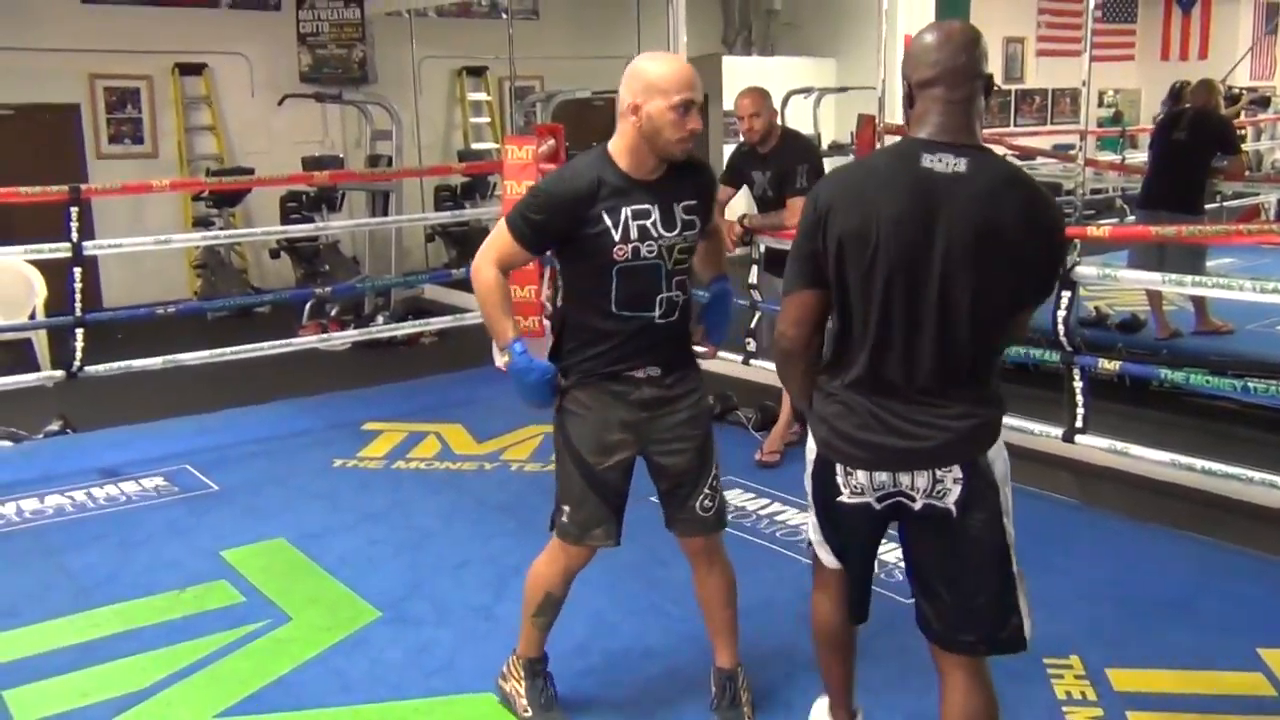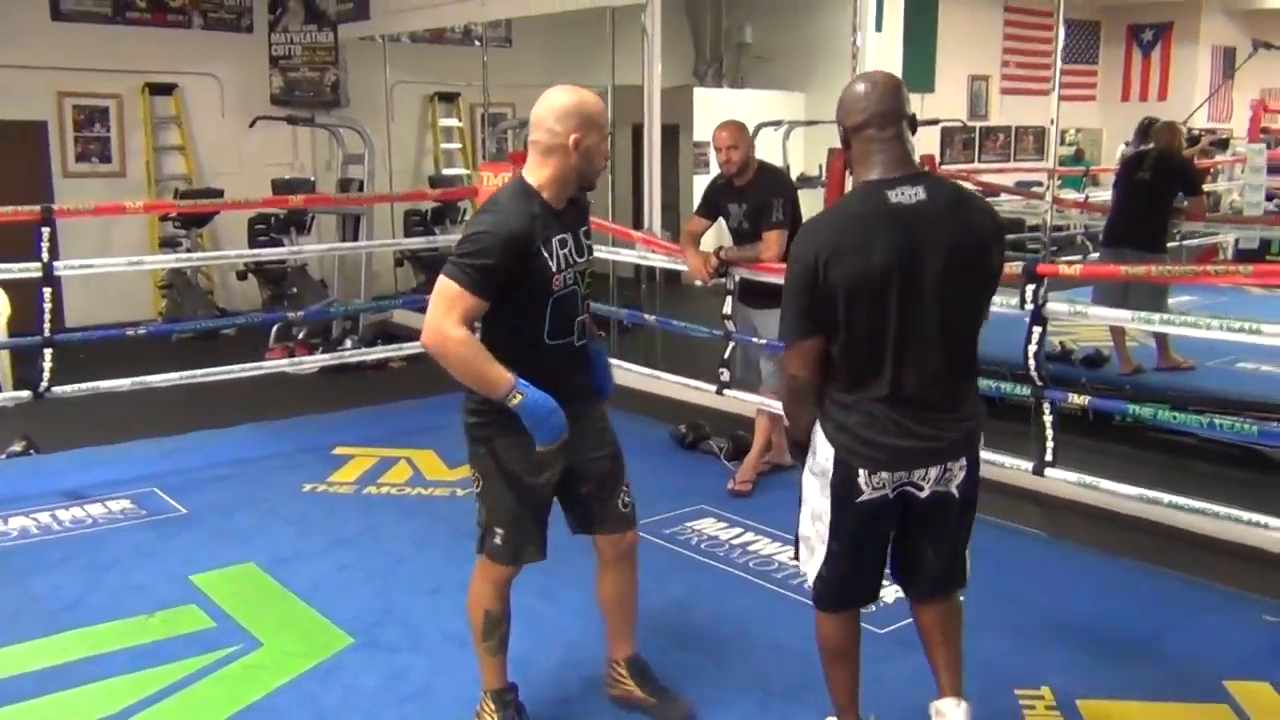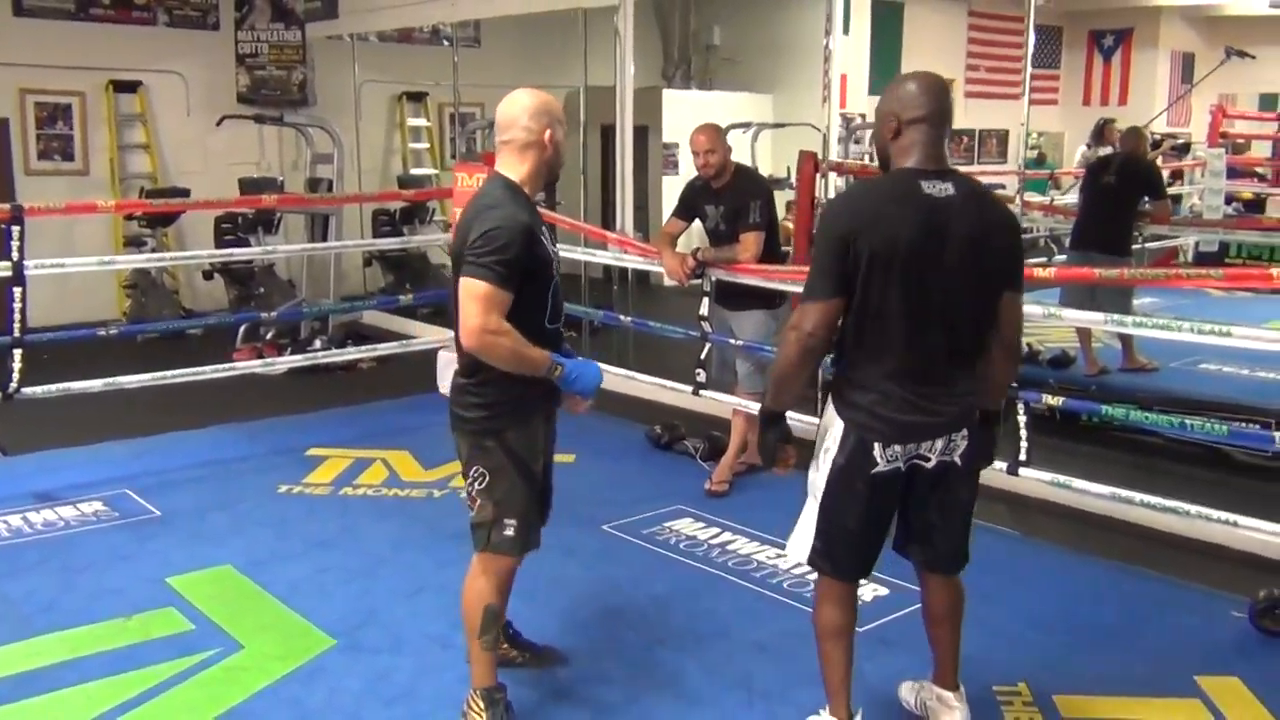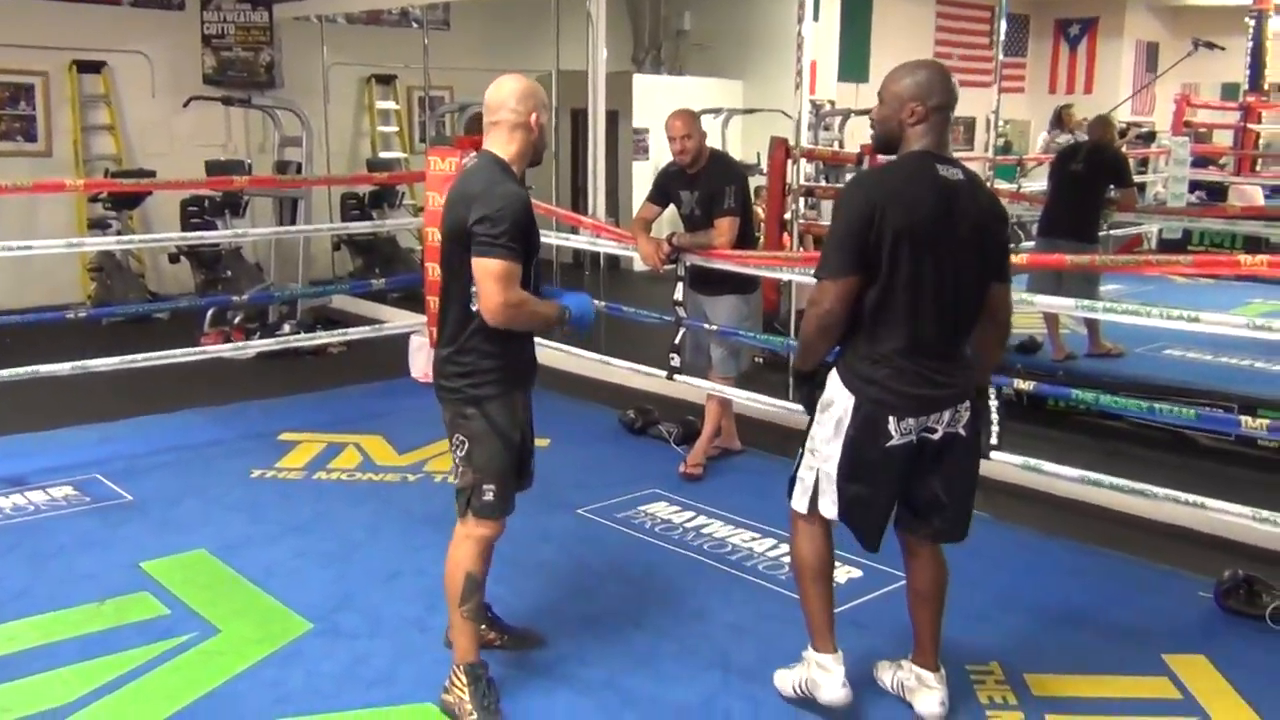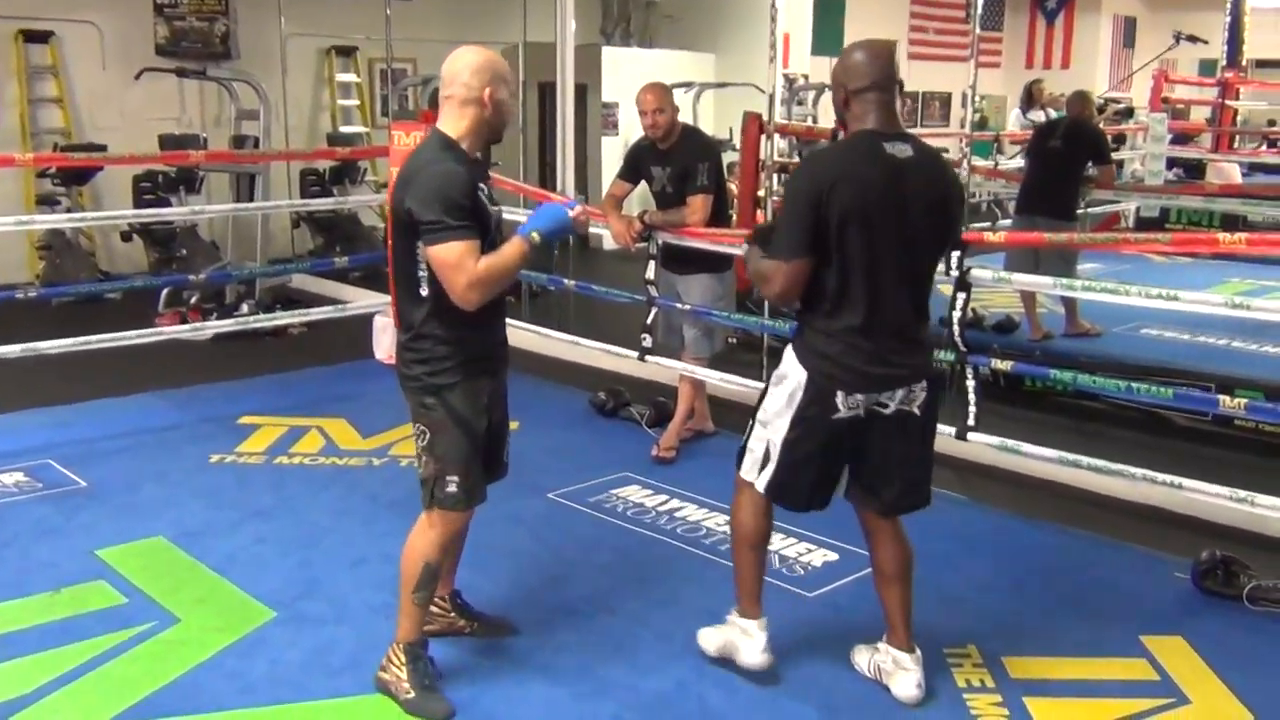
dt=0.4s
person 1, frame 1
left shoulder: (840, 191)
right shoulder: (1032, 209)
left elbow: (791, 337)
left wrist: (813, 411)
left hip: (849, 443)
right hip: (959, 454)
left knee: (834, 577)
right knee: (961, 650)
person 1, frame 2
left shoulder: (824, 236)
right shoulder: (978, 220)
left elbow: (801, 372)
left wrist: (803, 440)
left hip: (854, 448)
right hip: (948, 445)
left knee: (837, 600)
right knee: (933, 588)
person 1, frame 3
left shoulder: (854, 209)
right shoulder: (995, 217)
left elbow: (810, 330)
right elbow: (1005, 337)
left wrist: (772, 415)
right wrist: (988, 415)
left hip: (866, 422)
right hip: (952, 424)
left knee: (836, 576)
right knee: (939, 566)
person 1, frame 4
left shoulder: (872, 189)
right shoulder: (984, 201)
left elbow: (830, 306)
right elbow: (996, 318)
left wrist: (804, 370)
right wrist: (975, 387)
left hip: (870, 394)
right hip: (948, 398)
left knee: (810, 516)
right knee: (923, 537)
left ankle: (824, 663)
person 1, frame 5
left shoulder: (822, 171)
right shoulder: (942, 176)
left elbow: (783, 284)
left wrist: (752, 254)
left hip: (827, 368)
right hip: (905, 370)
left knee: (754, 485)
right knee: (881, 511)
left ankle: (747, 628)
right ankle: (901, 655)
person 2, frame 1
left shoulder: (694, 177)
right shoulder: (573, 188)
right elbow: (488, 266)
left wrist: (719, 294)
right wrist: (517, 352)
left hip: (677, 388)
right hip: (594, 393)
left knee: (704, 540)
right knee: (574, 545)
person 2, frame 2
left shoulder: (574, 207)
right shoulder: (502, 227)
right elbow: (440, 331)
right wrist: (521, 398)
left hip: (579, 409)
right hip: (515, 427)
left knee: (620, 540)
right knee: (500, 563)
person 2, frame 3
left shoulder: (517, 207)
right shoulder: (503, 221)
right elbow: (478, 332)
left wrist: (556, 369)
right wrist: (562, 368)
left hip: (529, 405)
right hip: (496, 416)
left knee: (517, 537)
right knee: (497, 552)
left ankle: (499, 636)
person 2, frame 4
left shoulder: (480, 180)
right shoulder: (504, 197)
right elbow: (501, 305)
left wrist: (547, 299)
right wrist: (566, 310)
left hip: (491, 373)
right hip: (481, 379)
left knee: (484, 508)
right knee: (481, 522)
left ankle: (472, 619)
person 2, frame 5
left shoulder: (462, 162)
right shoulder: (437, 175)
right elbow: (468, 286)
left wrist: (531, 231)
right wrist: (535, 232)
left hip: (476, 360)
right hip: (443, 368)
left knee: (463, 497)
right knee: (446, 510)
left ankle: (444, 604)
right ankle: (403, 655)
person 3, frame 1
left shoulder: (800, 151)
right shoulder: (743, 154)
left elbow: (796, 217)
right elbow: (717, 200)
left wrist: (746, 223)
right wrist: (719, 222)
right hip: (773, 260)
left ankle: (784, 425)
right ankle: (800, 417)
person 3, frame 2
left shoulder: (775, 184)
right shoulder: (720, 186)
left elbow: (772, 250)
right elbow: (690, 231)
left wrist: (721, 255)
right wrist: (692, 254)
left hip: (782, 296)
right hip: (748, 292)
left knee: (773, 376)
right knee: (761, 375)
left ankle: (754, 459)
right ankle: (779, 450)
person 3, frame 3
left shoulder: (752, 187)
right shoulder: (696, 189)
left elbow: (748, 252)
right elbow: (666, 233)
left wrist: (699, 255)
right wrist: (668, 256)
left hip: (760, 298)
right hip: (724, 294)
left knee: (749, 379)
right knee: (739, 376)
left ankle: (729, 460)
right ankle: (754, 450)
person 3, frame 4
left shoulder: (727, 172)
right shoulder: (671, 174)
left elbow: (723, 238)
right elbow: (642, 218)
left wrist: (674, 240)
right wrist: (644, 241)
left hip: (733, 283)
right hip: (698, 279)
left knee: (723, 365)
right knee: (709, 363)
left ankle: (703, 445)
right ankle: (728, 435)
person 3, frame 5
left shoulder: (700, 148)
right shoulder: (642, 150)
left elbow: (696, 216)
right elbow: (612, 196)
left wrist: (645, 218)
right wrist: (615, 219)
left hip: (707, 261)
right hip: (670, 257)
left knee: (696, 345)
right knee: (684, 342)
left ankle: (676, 428)
right ankle: (701, 417)
person 4, frame 1
left shoulder: (1168, 118)
right shoulder: (1220, 122)
right elbow: (1238, 169)
right wrist: (1211, 168)
left hip: (1150, 198)
right hip: (1185, 203)
left knee: (1150, 263)
right knee: (1192, 265)
left ankle: (1161, 324)
right ankle: (1203, 320)
person 4, frame 2
left shoulder: (1132, 159)
right shoulder: (1182, 164)
right elbow: (1199, 210)
right wrist: (1173, 209)
left hip: (1114, 236)
right hip: (1148, 241)
left knee: (1113, 301)
right knee: (1154, 302)
left ankle: (1124, 360)
right ankle: (1165, 357)
person 4, frame 3
left shoulder: (1097, 164)
right shoulder: (1147, 168)
right elbow: (1163, 214)
right wrist: (1140, 213)
left hip: (1081, 239)
right hip: (1113, 245)
left knee: (1079, 303)
right knee: (1120, 304)
left ankle: (1089, 361)
right ankle: (1129, 358)
person 4, frame 4
left shoulder: (1066, 151)
right shoulder: (1114, 156)
right elbow: (1130, 202)
right wrist: (1105, 201)
left hip: (1049, 226)
right hip: (1081, 232)
left knee: (1047, 289)
right knee: (1087, 290)
left ankle: (1057, 346)
right ankle: (1095, 343)
person 4, frame 5
left shoulder: (1044, 128)
right shoulder: (1093, 133)
right elbow: (1108, 179)
left hip: (1026, 204)
right hip: (1059, 209)
left knee: (1024, 268)
right knee: (1064, 269)
left ankle: (1034, 326)
right ankle: (1073, 323)
